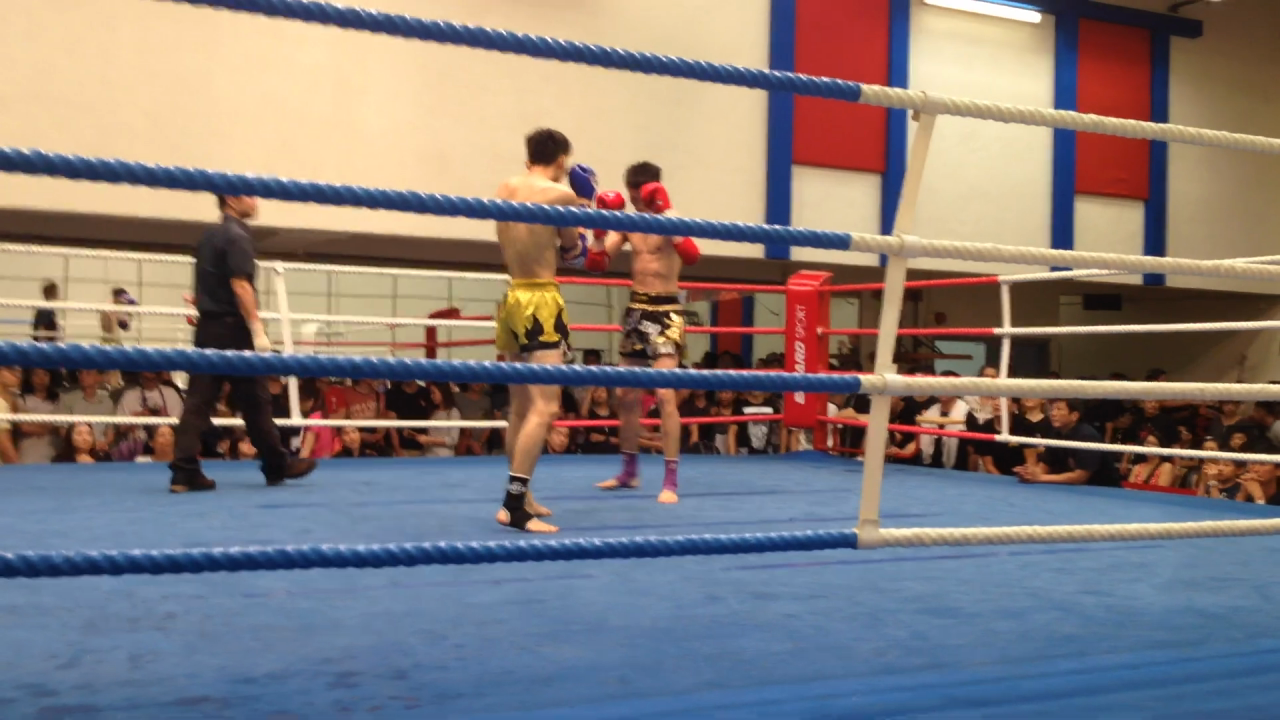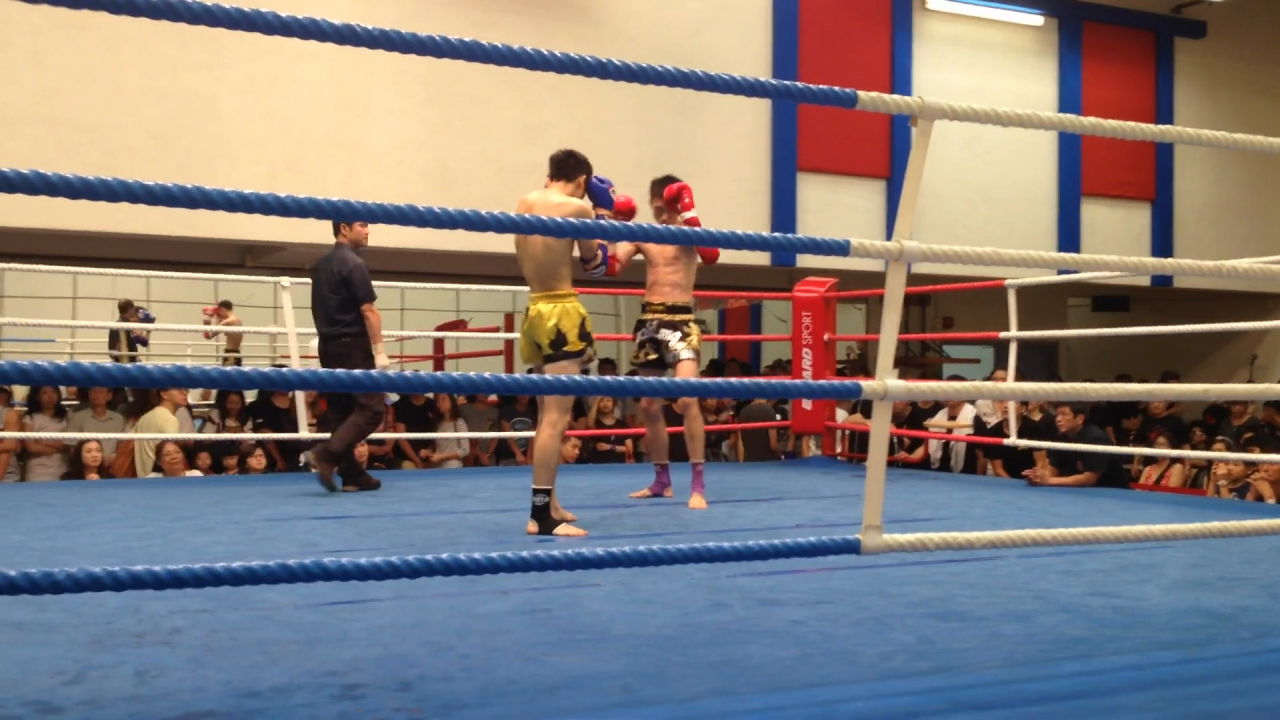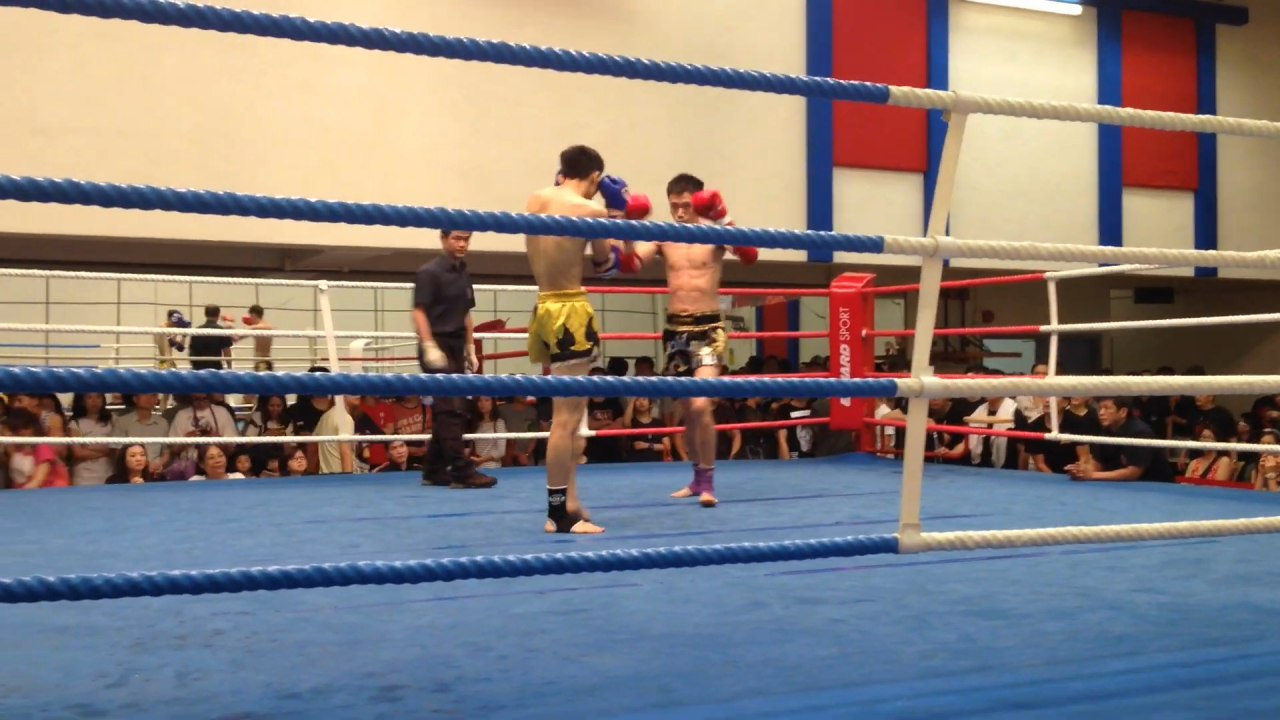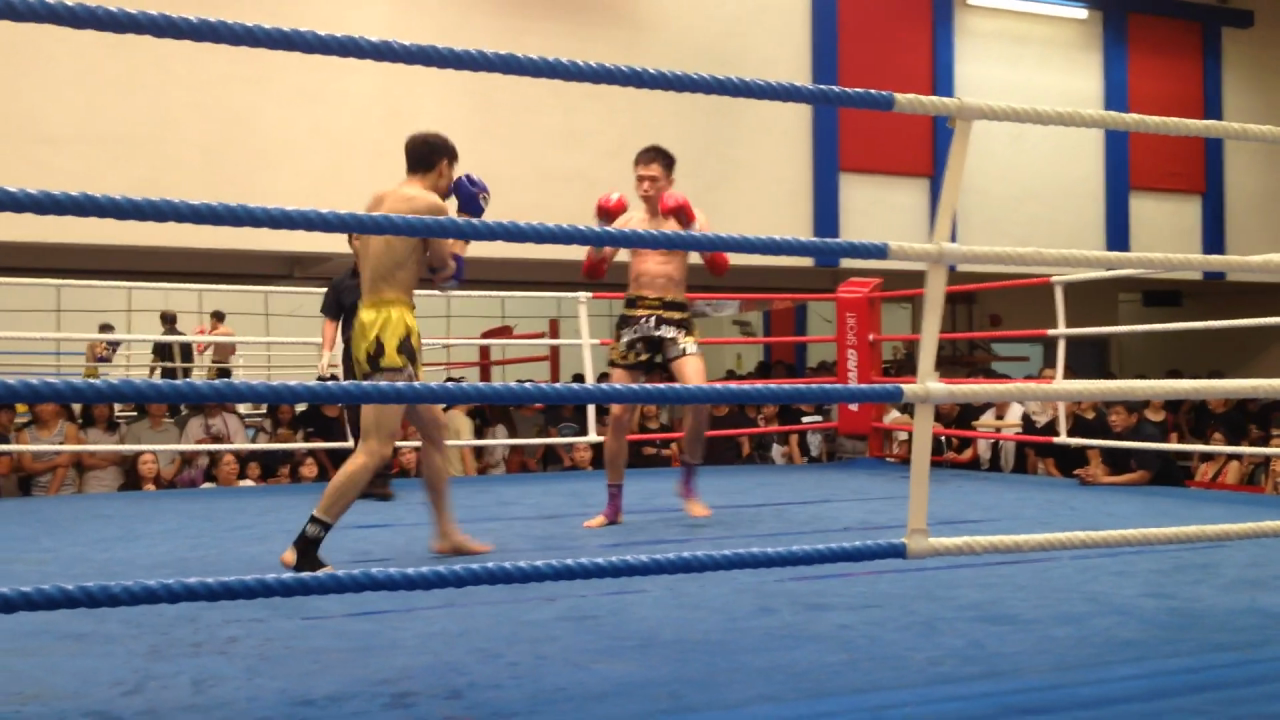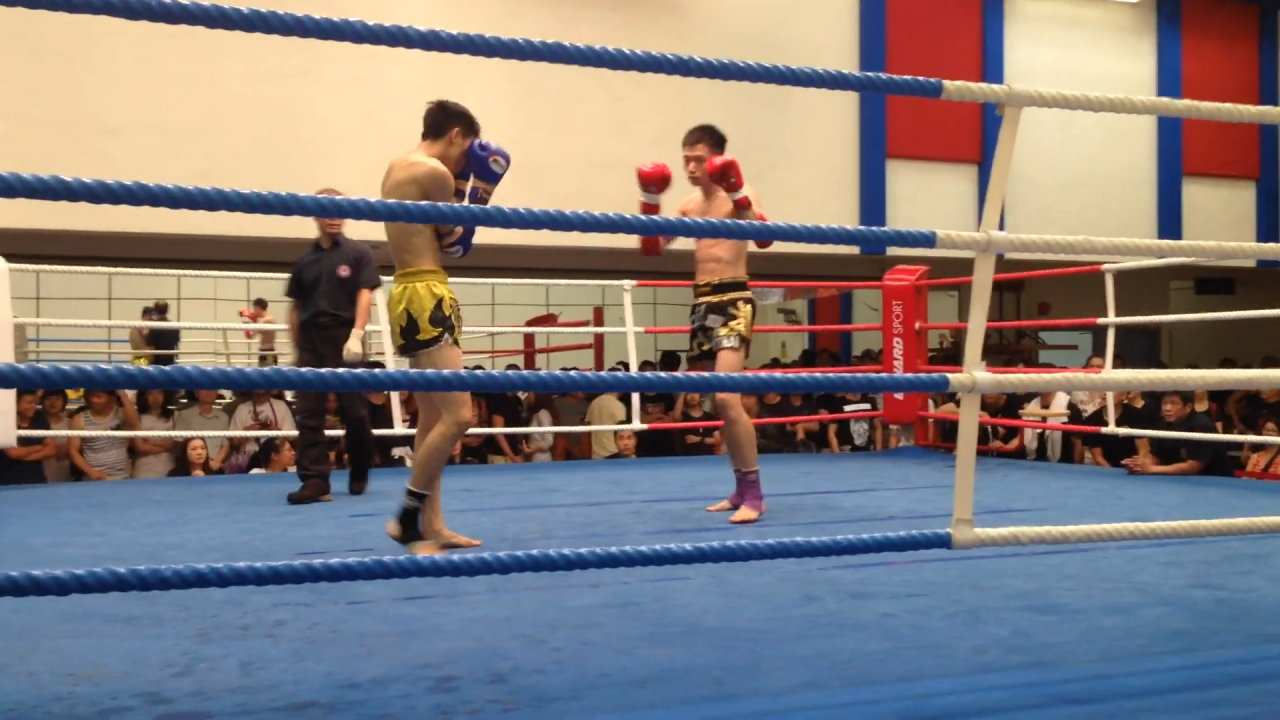
dt=1s
person 1, frame 1
left shoulder: (506, 188)
right shoulder: (560, 195)
right elbow: (575, 255)
right wrist: (583, 200)
left hip: (512, 299)
right hip: (540, 302)
left knee: (520, 409)
right knee: (544, 408)
left ankle: (522, 497)
right ankle: (513, 505)
person 1, frame 2
left shoulder: (526, 202)
right shoulder: (578, 208)
right elbow: (596, 265)
right wrist: (602, 212)
left hip: (536, 312)
right hip: (562, 313)
left knee: (547, 417)
right knee: (556, 419)
left ankle: (548, 504)
right ankle: (540, 515)
person 1, frame 3
left shoulder: (537, 199)
right shoulder: (590, 211)
right elbow: (607, 267)
right wrist: (615, 215)
left hip: (545, 310)
right hip: (570, 313)
left knee: (570, 413)
right knee: (566, 417)
left ankle: (568, 499)
right ankle: (558, 512)
person 1, frame 4
left shoulder: (379, 200)
right shoulder: (433, 205)
right elbow: (446, 273)
right wrist: (469, 218)
left hip: (379, 322)
right hip: (388, 326)
left knee: (435, 428)
right knee: (375, 449)
left ankle: (448, 532)
right ankle: (304, 548)
person 1, frame 5
left shoulder: (397, 168)
right shoulder: (434, 171)
right elbow: (455, 242)
left wrist: (458, 182)
right wrist: (479, 188)
left hip: (412, 296)
right hip: (425, 296)
left knee: (434, 420)
right knee: (458, 415)
left ankle: (431, 525)
right ankle: (408, 518)
person 2, frame 1
left shoulder: (669, 221)
left elbow: (691, 255)
right elbow: (596, 263)
left wrist: (665, 212)
left hip: (665, 310)
right hip: (636, 309)
left knee: (664, 394)
right knee: (626, 395)
left ankle: (671, 481)
right ankle: (628, 471)
person 2, frame 2
left shoulder: (687, 231)
right shoulder: (642, 237)
left elbow: (711, 256)
right elbow: (610, 267)
left wrist: (688, 213)
right wrist: (617, 225)
left hip: (680, 320)
right hip: (648, 320)
left knee: (688, 399)
right knee: (650, 406)
left ankle: (698, 485)
right ankle: (661, 481)
person 2, frame 3
right shoulder: (663, 238)
left elbow: (750, 255)
right elbow: (630, 265)
left wrist: (722, 219)
left hip: (708, 329)
right hip: (676, 330)
left knee: (701, 406)
right knee: (687, 412)
left ankle: (708, 484)
right ankle: (697, 479)
person 2, frame 4
left shoulder: (688, 216)
right shoulder: (626, 221)
left elbow: (720, 268)
right elbow: (592, 272)
left wrist: (692, 229)
left hip: (675, 318)
right hip: (635, 317)
right knee: (618, 414)
left ankle: (689, 483)
right ankle: (613, 507)
person 2, frame 5
left shoulder: (739, 193)
right shoulder: (688, 205)
left elbow: (764, 238)
right elbow: (651, 248)
left wrist: (737, 190)
right wrist: (650, 199)
left hip: (732, 300)
right hip: (702, 303)
left knee: (726, 398)
right knee: (720, 404)
left ankle: (753, 495)
right ankle: (742, 490)
person 3, frame 1
left shoulder: (209, 237)
right shoulder: (237, 237)
right elbow: (241, 287)
right wrist: (257, 330)
left hip: (207, 327)
right hip: (231, 328)
left knee: (198, 401)
right knee: (255, 401)
left ankle: (184, 471)
right ankle: (278, 465)
person 3, frame 2
left shoulder: (321, 265)
right shoulder: (353, 264)
right elbow: (368, 310)
right wrist: (380, 350)
left hip: (329, 345)
right hip: (351, 345)
left knee: (341, 410)
right knee: (371, 409)
left ankle: (352, 474)
right ankle: (328, 454)
person 3, frame 3
left shoulder: (463, 274)
right shoulder: (430, 272)
right elbow: (419, 312)
left wrist: (470, 349)
right wrist: (429, 348)
left hip: (454, 347)
right hip: (439, 349)
left knee: (450, 410)
right knee: (450, 409)
left ankle: (435, 470)
right ankle: (462, 471)
person 3, frame 4
right shoulder: (340, 283)
right elbow: (331, 320)
right wrist: (326, 354)
right hip: (354, 356)
right knee: (357, 420)
left ankle: (380, 477)
right ankle: (367, 478)
person 3, frame 5
left shoulder: (358, 253)
right shoulder: (305, 261)
left elbow: (366, 295)
right elbow: (296, 306)
left wrist: (356, 335)
right wrist: (295, 349)
left hip: (345, 343)
right hip: (311, 342)
left knee: (354, 412)
right knee: (308, 414)
left ankle: (360, 472)
right ankle: (315, 481)
